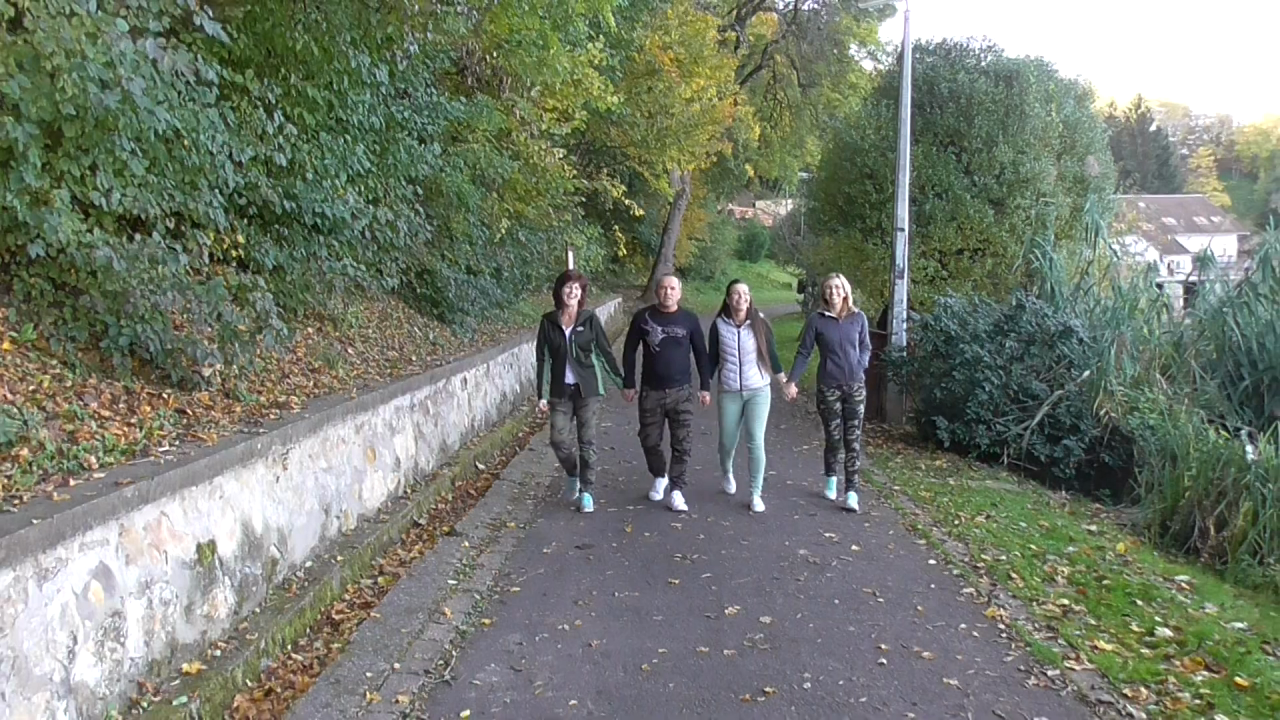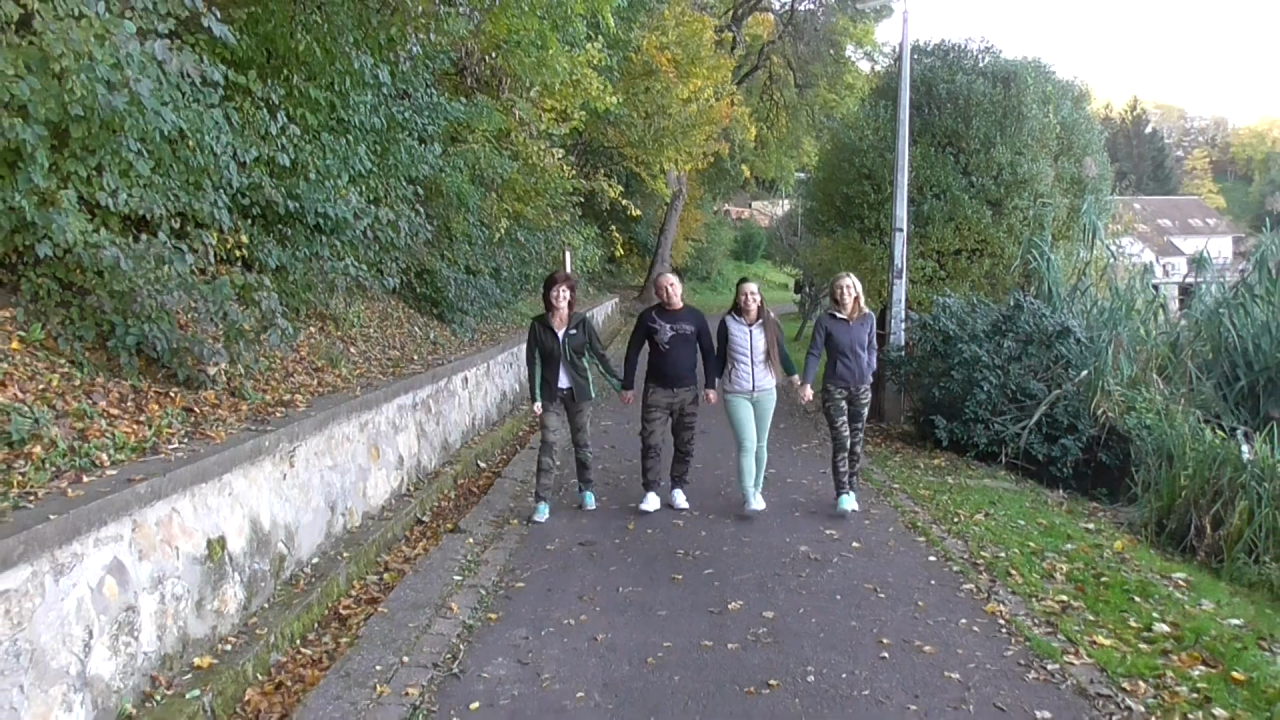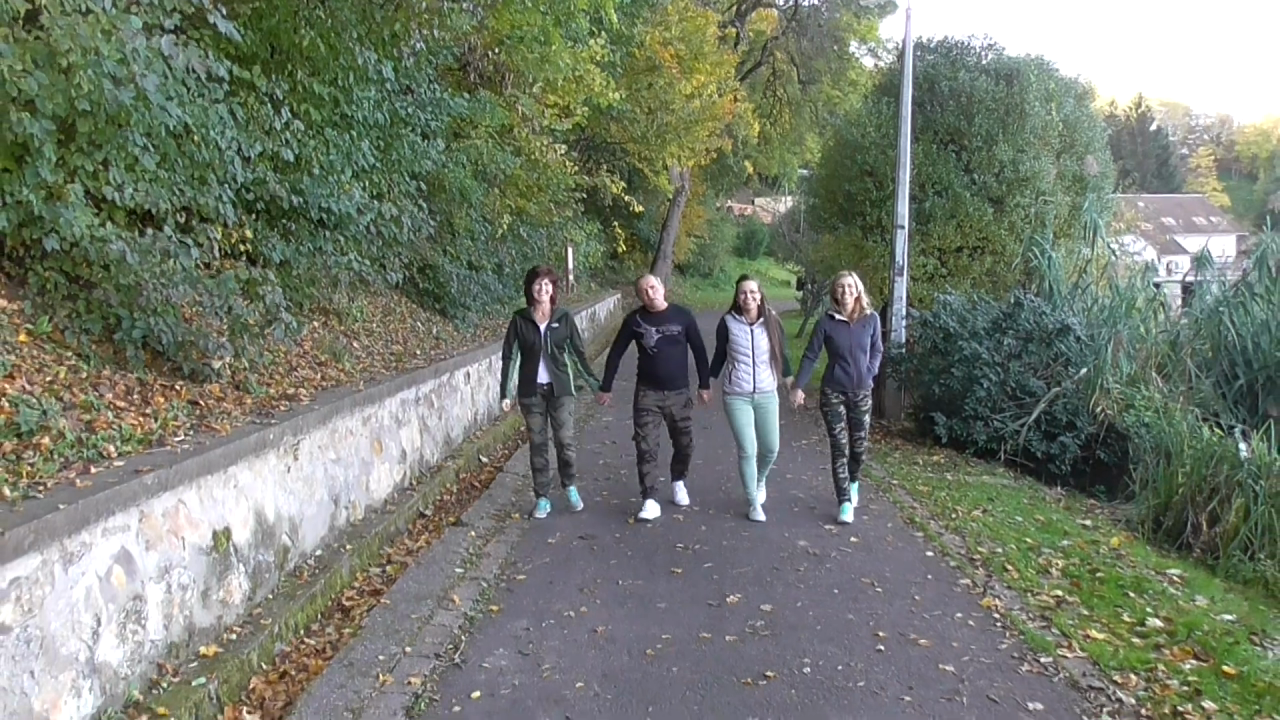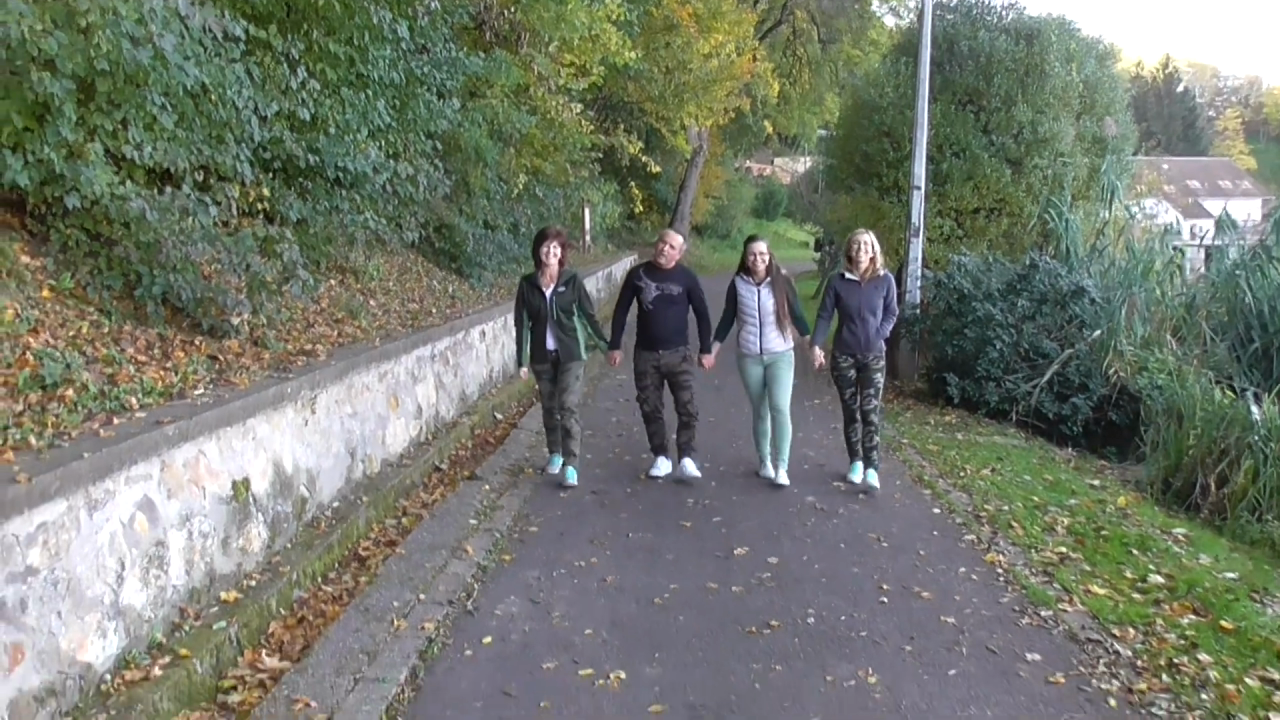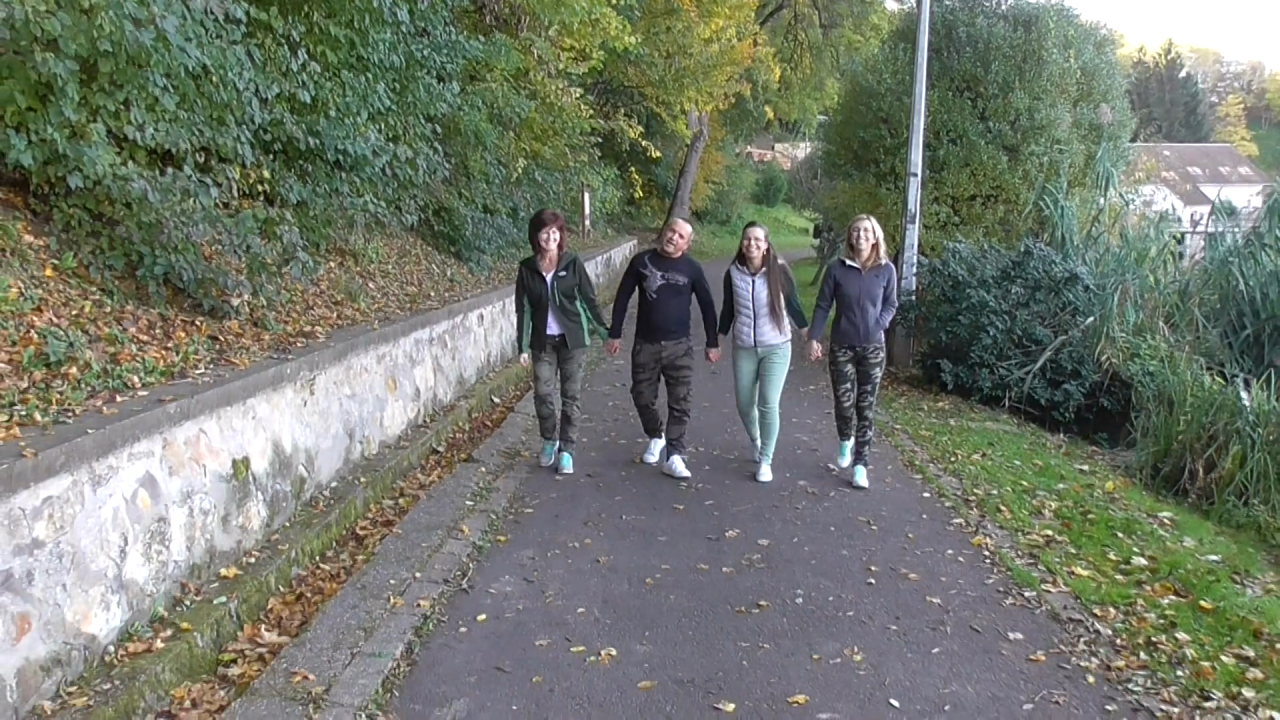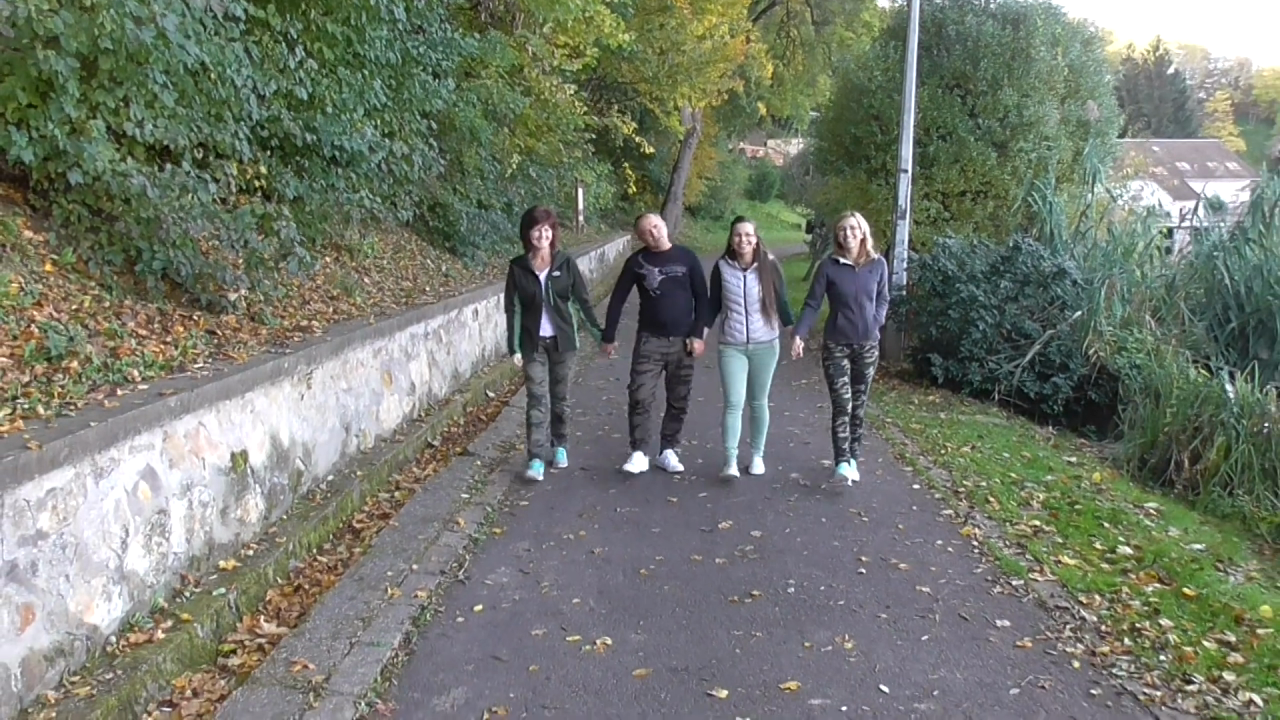
dt=0.4s
person 1, frame 1
left shoulder: (590, 320)
right shoulder: (548, 322)
left elbow: (605, 353)
right elbow: (543, 359)
left wrist: (622, 384)
right wrist: (542, 394)
left hip: (588, 389)
right hip: (561, 390)
left knee: (587, 440)
right knee: (559, 440)
left ankle: (586, 491)
right ankle: (572, 476)
person 1, frame 2
left shoulder: (582, 322)
right shoulder: (538, 325)
left elbow: (598, 355)
right elbow: (533, 362)
left wrist: (619, 384)
right wrist: (535, 397)
left hip: (579, 392)
right hip: (550, 395)
left knee: (582, 443)
right knee: (548, 445)
left ankle: (586, 490)
right ankle: (542, 503)
person 1, frame 3
left shoulder: (564, 318)
right shoulder: (519, 320)
left elbow: (578, 353)
right elbow: (509, 357)
left wrist: (595, 384)
right wrist: (506, 393)
left hip: (560, 389)
right hip: (531, 391)
left knee: (565, 440)
right knee: (538, 445)
left ankle: (570, 487)
right ankle: (542, 498)
person 1, frame 4
left shoulder: (572, 280)
right shoulder: (527, 284)
left elbow: (588, 316)
right elbow: (522, 323)
left wrist: (606, 346)
right wrist: (522, 360)
left hip: (571, 354)
right hip: (542, 356)
left knee: (568, 408)
right knee: (550, 408)
left ankle: (570, 467)
right ankle: (555, 453)
person 1, frame 5
left shoulder: (573, 263)
right shoulder: (527, 268)
left elbow: (589, 300)
right elbow: (523, 309)
left wrist: (606, 333)
right wrist: (523, 346)
left hip: (573, 340)
right hip: (543, 342)
left knee: (571, 396)
right knee: (543, 394)
left ankle: (566, 451)
right ankle: (549, 440)
person 1, frame 6
left shoulder: (566, 263)
right shoulder: (518, 267)
left elbow: (582, 301)
right elbow: (512, 309)
left wrist: (600, 334)
right wrist: (514, 347)
left hip: (562, 341)
right hip: (532, 343)
left knee: (560, 396)
right knee: (537, 398)
left ankle: (559, 445)
right ankle: (536, 461)
person 2, frame 1
left shoulder: (858, 318)
right shoulder: (816, 320)
left elbow: (866, 347)
right elbow: (804, 352)
left wrist: (860, 366)
right wrist: (792, 380)
left hip: (855, 386)
right hip: (828, 386)
left knee: (853, 439)
right knee: (833, 437)
left ankle: (851, 491)
right ankle: (831, 477)
person 2, frame 2
left shoulder: (868, 318)
right shoulder: (825, 320)
right elbow: (814, 353)
left wrist: (869, 368)
right wrist: (806, 383)
left hip: (862, 388)
right hip: (834, 388)
left knee: (855, 443)
right knee: (841, 441)
left ankle: (851, 491)
right ankle: (842, 496)
person 2, frame 3
left shoulder: (871, 319)
right shoulder: (826, 322)
left elbow: (877, 351)
right elbow: (810, 355)
left wrist: (869, 373)
right wrist: (798, 386)
left hip: (862, 392)
right hip: (833, 392)
left knee: (859, 446)
right knee: (839, 447)
left ankle: (852, 483)
right ankle: (845, 502)
person 2, frame 4
left shoulder: (885, 280)
right shoulder: (837, 281)
left elbow: (891, 313)
right elbow: (824, 316)
left wrist: (880, 335)
right wrist: (816, 345)
left hip: (874, 355)
right hip: (843, 355)
left knee: (870, 411)
right knee: (850, 411)
left ankle: (871, 469)
right ankle: (855, 461)
person 2, frame 5
left shoulder: (886, 269)
right shoulder: (836, 268)
left elbow: (891, 304)
right elbow: (823, 305)
left wrist: (879, 325)
right wrist: (814, 338)
left hip: (873, 347)
right hip: (841, 346)
left knee: (865, 407)
right knee: (844, 404)
left ankle: (860, 465)
right ankle: (846, 441)
person 2, frame 6
left shoulder: (878, 265)
right shoulder: (828, 267)
left elbow: (883, 300)
right elbow: (812, 304)
left wrist: (875, 322)
right wrist: (798, 335)
left hip: (867, 345)
right hip: (836, 345)
left knee: (858, 406)
right knee: (841, 404)
left ankle: (852, 458)
right ankle: (841, 464)
person 3, frame 1
left shoulder: (689, 319)
right shoulder: (642, 317)
left elbow: (701, 354)
right elbow: (630, 350)
left wrist: (705, 387)
right wrist: (629, 383)
left hip: (681, 391)
right hip: (650, 391)
left knee: (682, 443)
right knee: (650, 441)
left ankle: (676, 491)
right ankle: (660, 476)
person 3, frame 2
left shoulder: (695, 317)
right shoulder: (648, 316)
left elbow: (708, 352)
right elbow: (633, 351)
left wrist: (710, 385)
right wrist: (627, 385)
left hip: (687, 391)
right hip: (656, 390)
left knee: (685, 445)
right knee: (651, 442)
left ankle: (677, 489)
right ankle: (651, 494)
person 3, frame 3
left shoulder: (682, 315)
right shoulder: (634, 320)
left elbow: (699, 351)
right elbow: (616, 353)
left wrist: (704, 385)
right wrist: (606, 387)
left hip: (679, 393)
right hip: (647, 393)
left knee: (684, 445)
right knee: (646, 447)
left ankle: (678, 481)
right ankle: (649, 501)
person 3, frame 4
left shoulder: (686, 277)
right shoulder: (637, 274)
left elbow: (702, 314)
right elbow: (621, 310)
left wrist: (705, 350)
right wrist: (615, 346)
left hip: (677, 353)
right hip: (645, 354)
left knee: (687, 406)
right knee: (650, 409)
left ankle: (686, 459)
right ankle: (661, 457)
person 3, frame 5
left shoulder: (692, 268)
right shoulder: (641, 261)
left elbow: (707, 306)
right elbow: (623, 297)
left wrist: (712, 343)
right wrist: (615, 334)
left hip: (679, 346)
right hip: (645, 344)
left knee: (680, 403)
right knee: (643, 399)
left ankle: (674, 458)
right ankle: (656, 438)
person 3, frame 6
left shoulder: (687, 257)
right shoulder: (636, 262)
left elbow: (701, 297)
right elbow: (618, 299)
left wrist: (698, 334)
right wrist: (608, 337)
left hip: (682, 341)
right hip: (650, 340)
left knee: (678, 401)
right knee: (640, 396)
left ankle: (668, 451)
right ankle: (638, 453)
person 4, frame 1
left shoulder: (760, 323)
right shoulder: (718, 325)
left elbow: (771, 354)
right elbow: (712, 357)
left wrist: (785, 382)
left hip: (758, 391)
right hip: (729, 393)
left knee: (756, 442)
right knee: (728, 441)
left ankle: (756, 494)
right ankle: (727, 473)
person 4, frame 2
left shoulder: (770, 323)
right shoulder: (728, 323)
left elbow: (782, 355)
right elbow: (720, 356)
left wrist: (799, 384)
left hip: (765, 393)
right hip: (736, 394)
left knee: (759, 444)
right knee: (747, 444)
left ankle: (757, 491)
right ankle: (748, 499)
person 4, frame 3
left shoulder: (772, 321)
right shoulder: (727, 323)
left elbow: (781, 355)
right elbow: (719, 356)
left hip: (767, 395)
right hip: (736, 396)
left knee: (771, 449)
right knee: (747, 450)
left ankle: (760, 482)
right ankle: (753, 503)
person 4, frame 4
left shoulder: (782, 281)
right shoulder: (737, 284)
left elbow: (796, 314)
right elbow: (727, 318)
right wrist: (713, 351)
left hip: (781, 355)
right hip: (749, 358)
left knee: (780, 409)
right knee: (759, 411)
left ankle: (781, 467)
right ankle: (764, 461)
person 4, frame 5
left shoulder: (780, 270)
right shoulder: (733, 273)
left elbow: (793, 305)
right elbow: (728, 310)
left hip: (776, 348)
right hip: (744, 349)
left knee: (769, 405)
right knee: (745, 404)
left ankle: (765, 462)
right ankle: (755, 440)
person 4, frame 6
left shoulder: (769, 265)
right shoulder: (721, 268)
left elbow: (781, 302)
right elbow: (714, 305)
left hip: (765, 345)
right hip: (731, 346)
left knee: (758, 402)
right knee: (733, 402)
left ankle: (757, 454)
right ankle: (730, 461)
